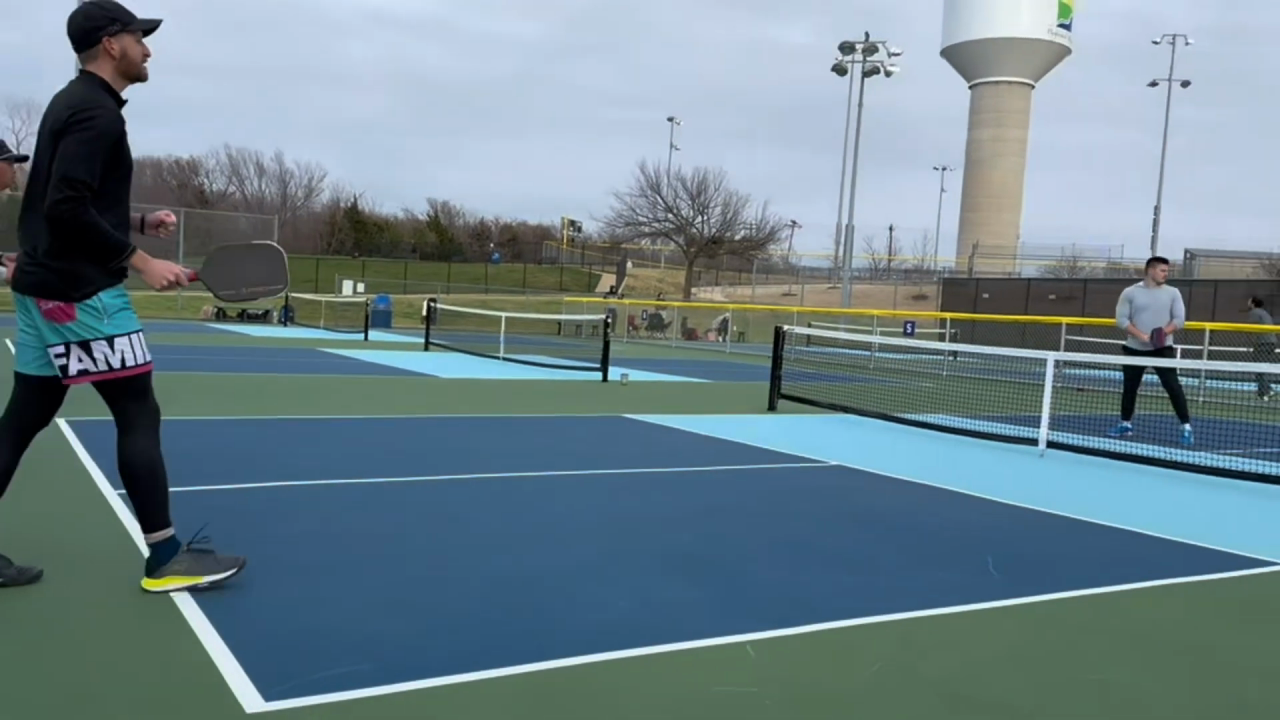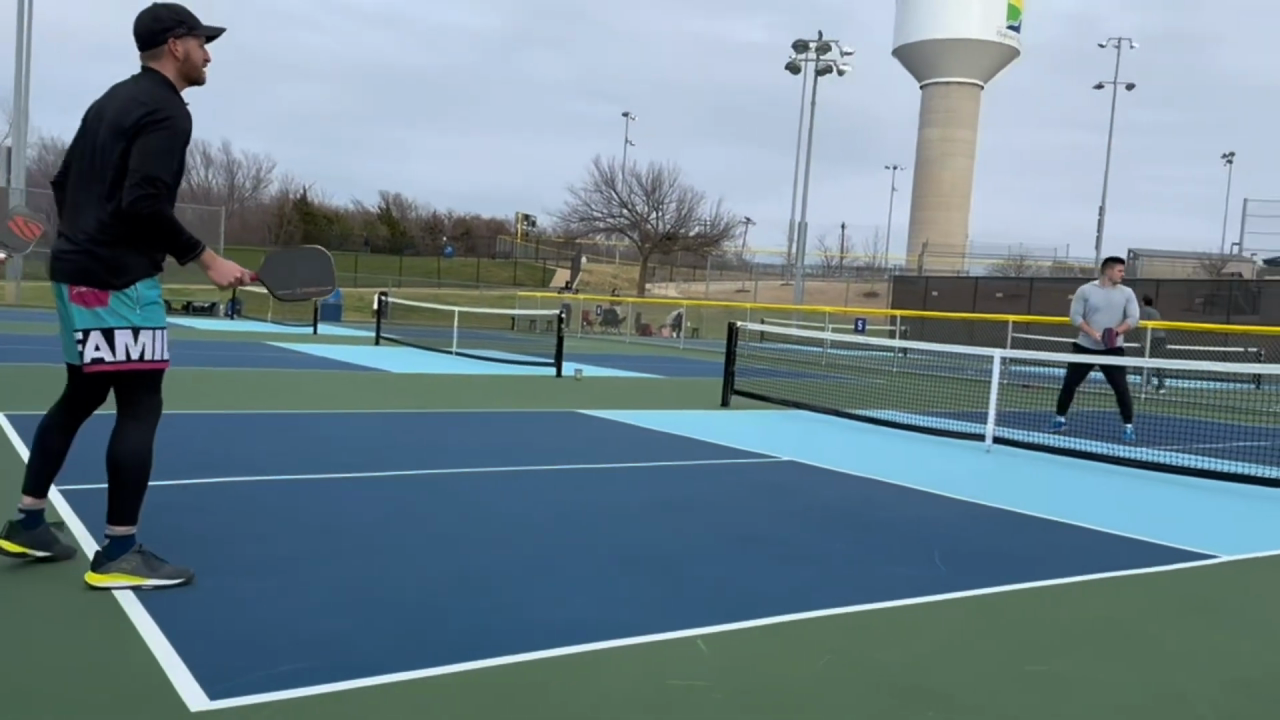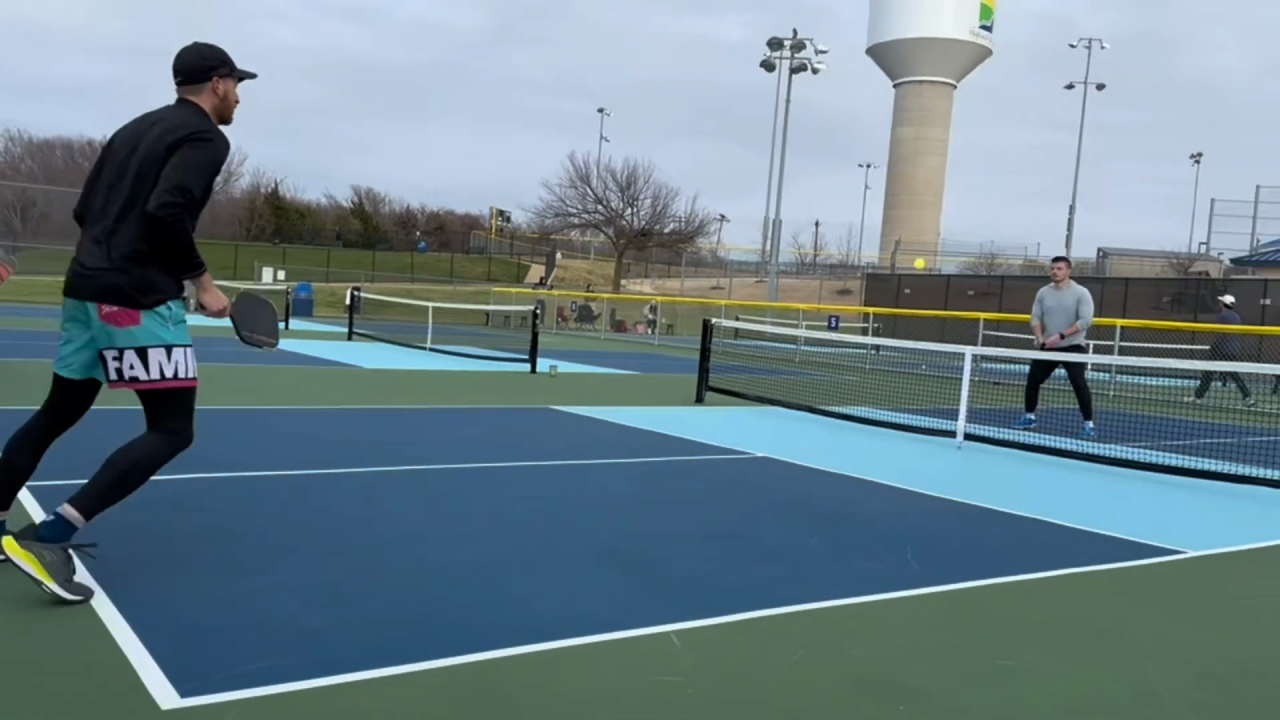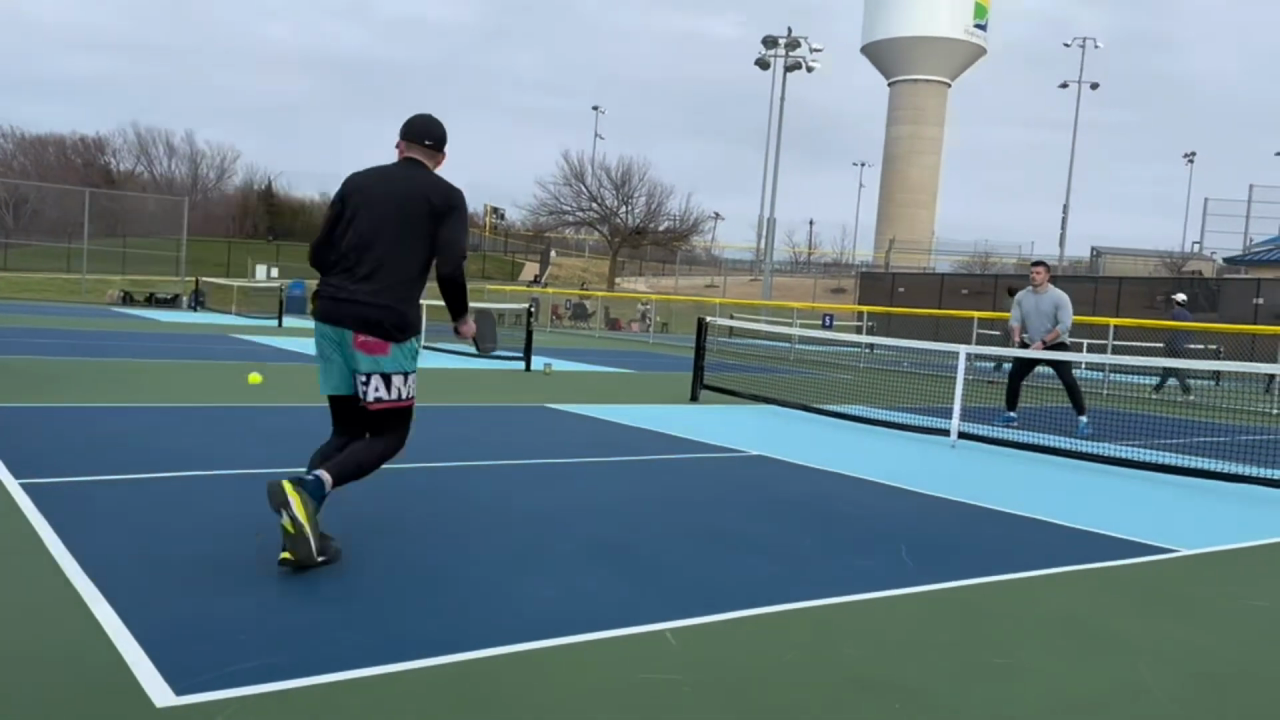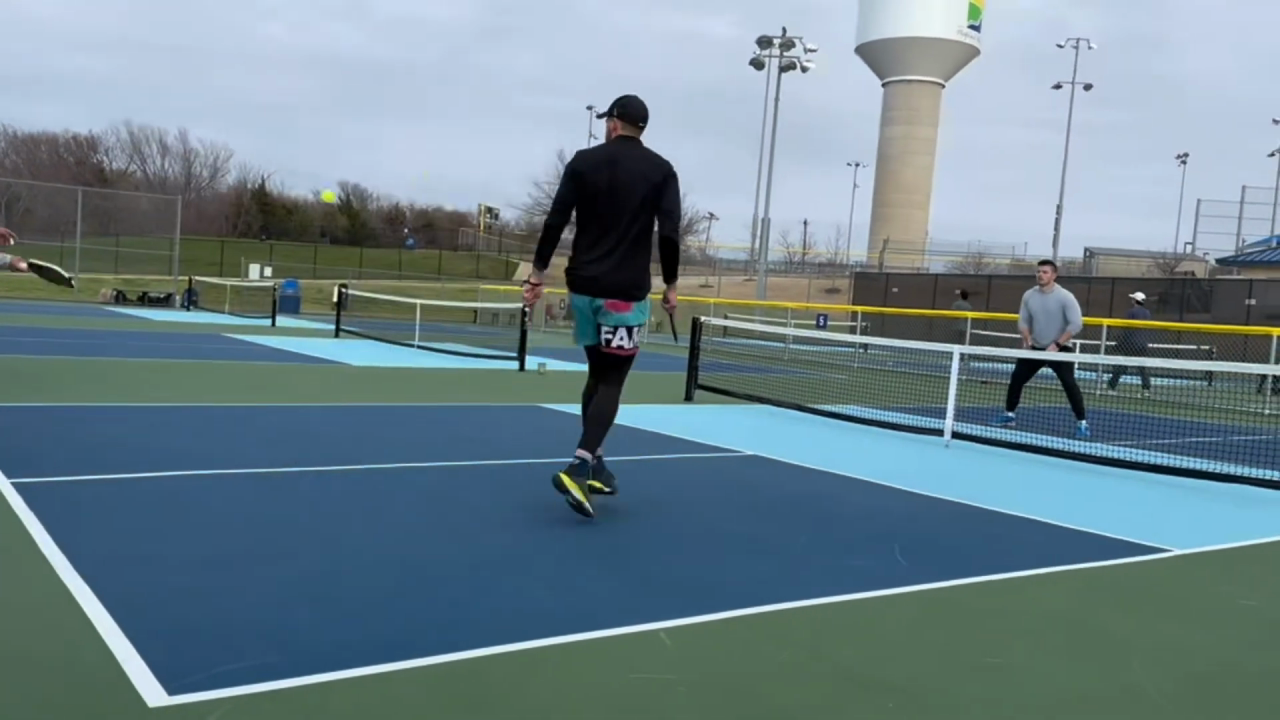
dt=0.5s
person 1, frame 1
left shoulder: (75, 103)
right shoulder: (96, 111)
right elbow: (67, 209)
left wrist: (136, 220)
right wrist: (138, 260)
left hip: (48, 286)
right hip: (83, 290)
right knee: (139, 416)
right ankle: (165, 557)
person 1, frame 2
left shoulder: (113, 101)
right shoulder: (167, 111)
left elbow: (63, 183)
right elbow: (144, 205)
right wrist: (206, 259)
left hip: (77, 268)
right hip: (117, 276)
left knee: (81, 396)
right knee: (140, 408)
right ankle: (117, 553)
person 1, frame 3
left shoulder: (135, 129)
right shoulder: (206, 138)
left elbow: (86, 212)
right elbow: (165, 212)
right wrist: (201, 281)
left hip: (87, 286)
right hip: (138, 298)
left knee: (58, 412)
right knee: (170, 431)
right ankle: (46, 534)
person 1, frame 4
left shoulder: (358, 182)
right shoulder: (447, 197)
left elbow: (319, 254)
right elbow: (449, 271)
right wrist: (463, 318)
left hip: (332, 317)
right hip: (387, 325)
left knee: (348, 433)
right knee: (388, 439)
left ankle: (303, 534)
right ankle: (305, 488)
person 1, frame 5
left shoulder: (582, 162)
right shoulder: (661, 170)
left elbow: (554, 221)
right elbow: (670, 233)
left wrist: (538, 272)
right wrist: (671, 284)
left hip: (583, 286)
right hip: (625, 291)
left knee: (598, 374)
right knee: (610, 382)
left ankle: (593, 464)
right ankle: (579, 467)
person 2, frame 1
left shoulder: (1172, 293)
right shoulder: (1130, 292)
left elbow: (1179, 319)
right elbow: (1121, 319)
left wrist: (1163, 333)
right wrist: (1140, 336)
left hip: (1163, 349)
right hip: (1134, 348)
left knee: (1173, 386)
right knee: (1129, 387)
left ankle: (1186, 427)
right ankle: (1125, 424)
person 2, frame 2
left shoulder: (1127, 293)
right shoulder: (1085, 291)
left elbow: (1133, 319)
right elbow: (1075, 317)
left wrist: (1116, 332)
right wrist: (1093, 333)
left hip: (1112, 349)
right hip: (1085, 347)
left knee: (1121, 387)
right knee: (1069, 383)
left ankle: (1128, 426)
right ankle: (1059, 419)
person 2, frame 3
left shoulder: (1081, 293)
right shoulder: (1043, 293)
left elbow: (1085, 321)
right elbow: (1036, 318)
left wrist: (1061, 335)
right wrist: (1039, 337)
left hip: (1073, 347)
right hip: (1049, 345)
left knee: (1079, 383)
right knee: (1033, 379)
left ankle: (1089, 423)
right ankle: (1029, 417)
person 2, frame 4
left shoulder: (1060, 297)
right shoulder: (1021, 296)
left elbow: (1065, 325)
right elbow: (1015, 320)
left wrist: (1043, 342)
right wrist: (1016, 336)
left hip: (1056, 345)
right hip: (1030, 345)
left knee: (1068, 380)
right knee: (1013, 376)
left ankle: (1082, 419)
right ankle: (1011, 414)
person 2, frame 5
left shoulder: (1066, 297)
right shoulder: (1028, 296)
left elbow: (1076, 325)
right elbow: (1023, 321)
left wrist: (1057, 345)
right wrist: (1026, 340)
left hip: (1060, 348)
right hip: (1035, 348)
left knee: (1069, 383)
right knee: (1017, 378)
left ankle: (1082, 423)
right ankle: (1009, 414)
